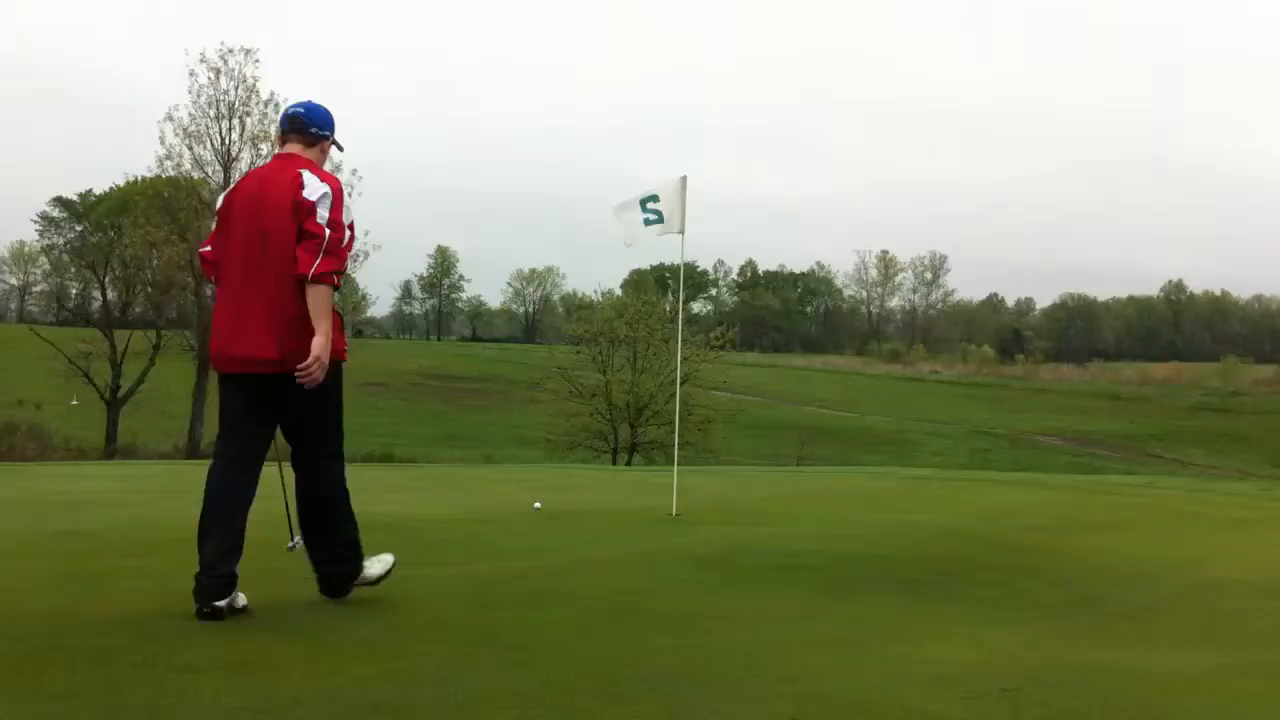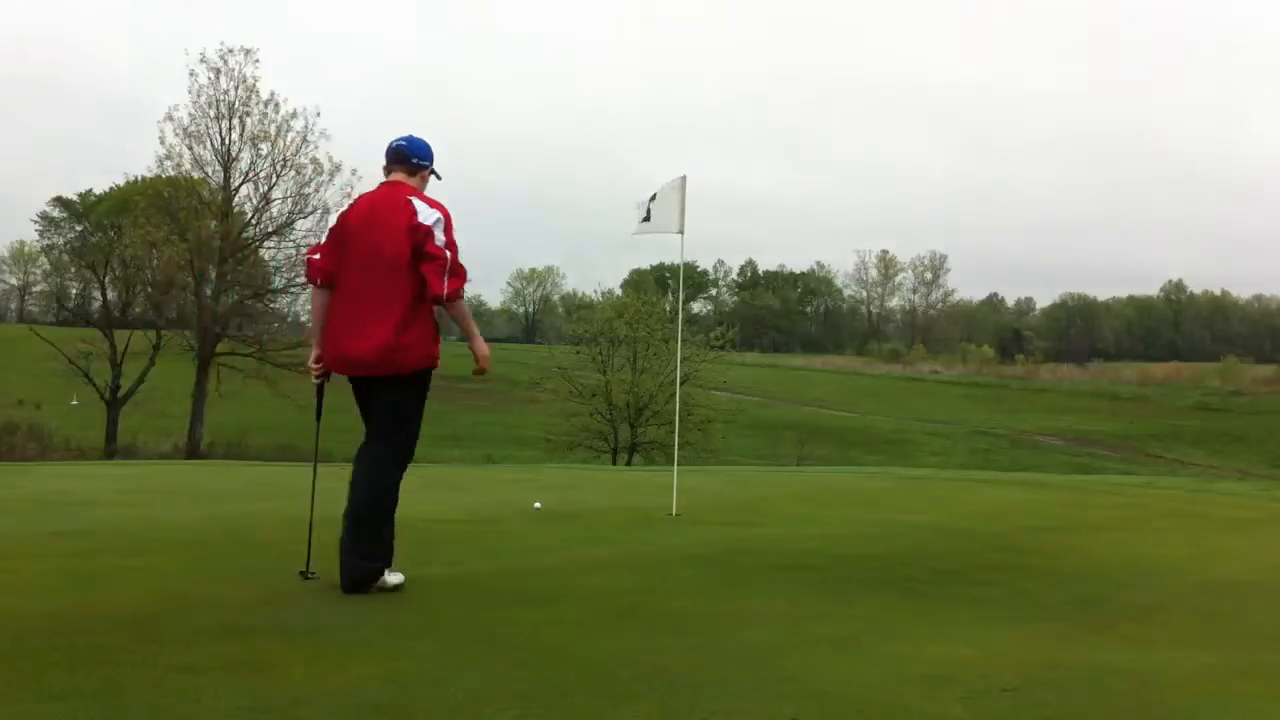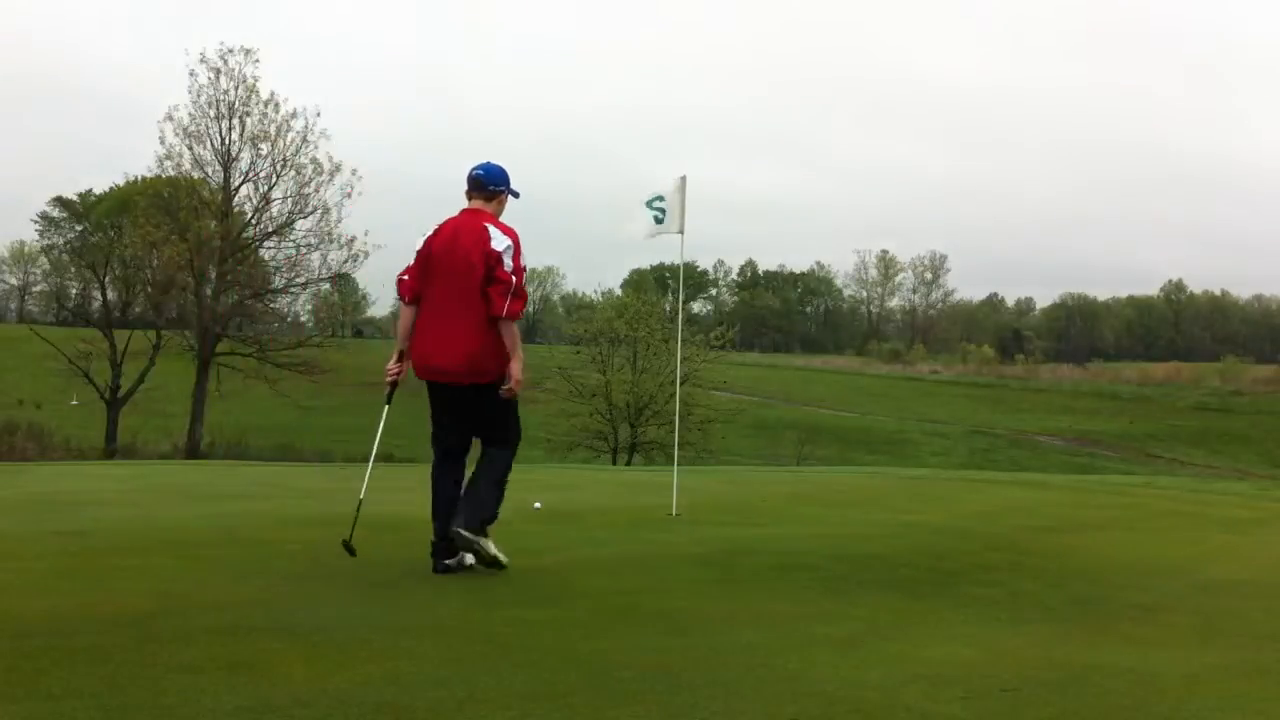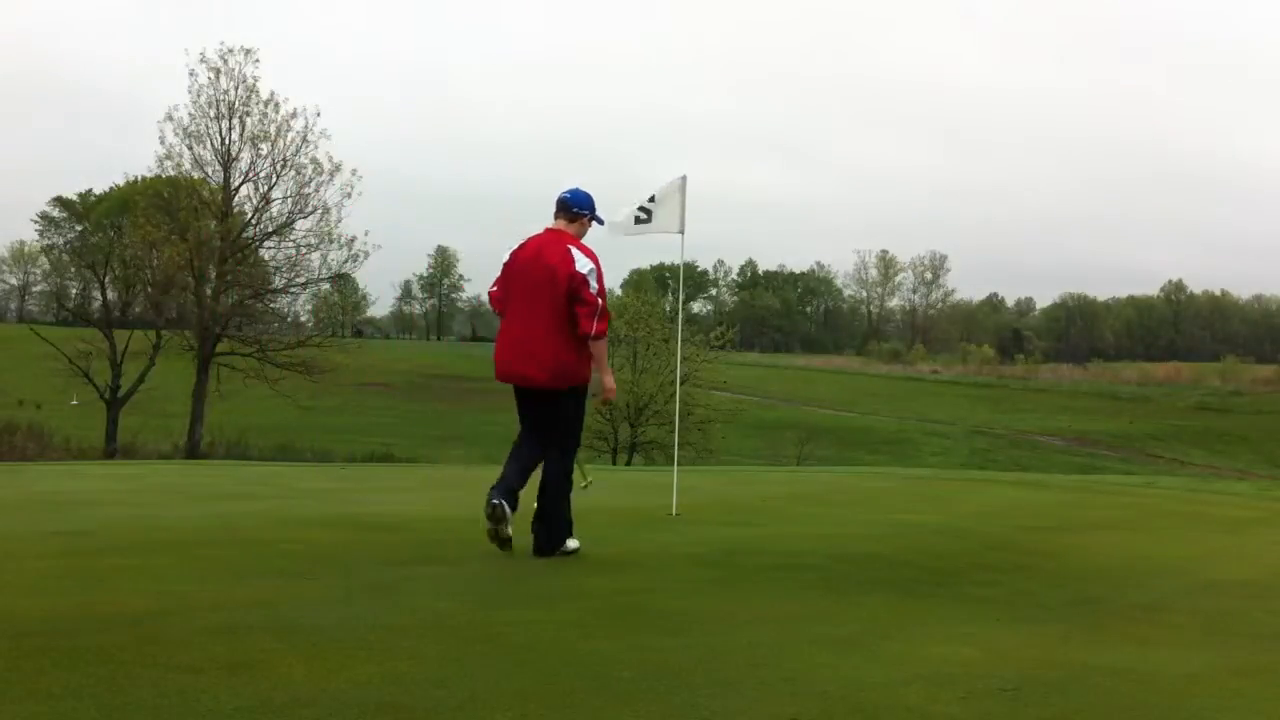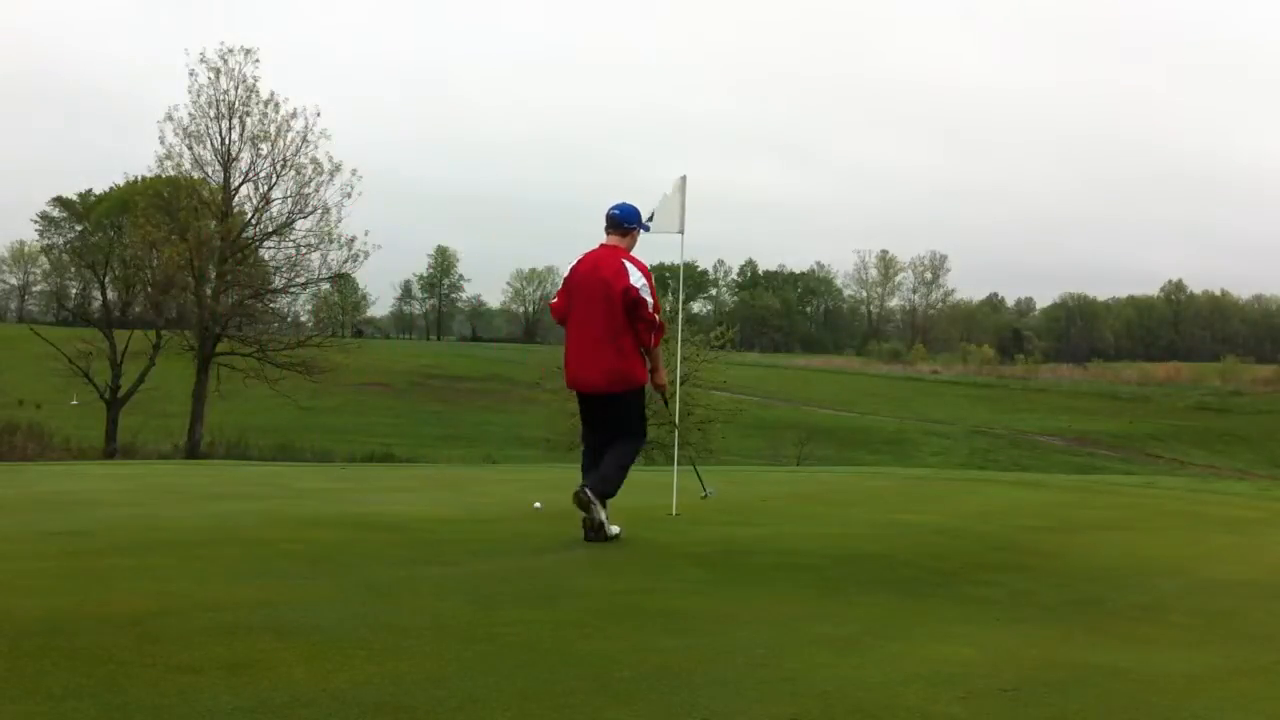
dt=0.5s
person 1, frame 1
left shoulder: (240, 188)
right shoulder: (320, 186)
left elbow: (215, 266)
right elbow: (320, 265)
right wrist: (321, 335)
left hip: (238, 347)
right hip: (300, 347)
left knee: (234, 458)
right knee: (320, 461)
left ankle: (214, 585)
right ankle: (341, 569)
person 1, frame 2
left shoulder: (351, 210)
right shoulder: (428, 212)
left elbow: (321, 280)
right elbow: (446, 285)
left wrist: (320, 346)
right wrist: (476, 339)
left hip: (353, 350)
right hip: (404, 351)
left knee: (377, 442)
right knee: (390, 451)
left ankle: (360, 552)
right ankle: (363, 565)
person 1, frame 3
left shoulder: (436, 235)
right shoulder: (502, 237)
left elbow: (409, 296)
right elbow: (507, 305)
left wrist: (401, 353)
right wrist: (515, 360)
left hip: (436, 361)
right hip: (481, 366)
left knee: (448, 450)
right knee: (501, 442)
left ankle: (446, 550)
right ankle: (472, 523)
person 1, frame 4
left shoulder: (519, 251)
right shoulder: (582, 257)
left elbow: (499, 304)
right elbow: (593, 322)
right wrist: (606, 372)
left hip: (520, 364)
right hip: (563, 368)
left knee: (532, 436)
right knee: (561, 449)
left ankle: (503, 495)
right ankle: (550, 536)
person 1, frame 5
left shoulder: (577, 265)
right shoulder: (634, 271)
left elbow: (559, 313)
right elbow: (649, 328)
right wrist: (658, 369)
left hip: (582, 371)
right hip: (622, 373)
left knee: (594, 442)
right knee: (629, 439)
left ankle: (598, 523)
right ankle: (593, 491)
